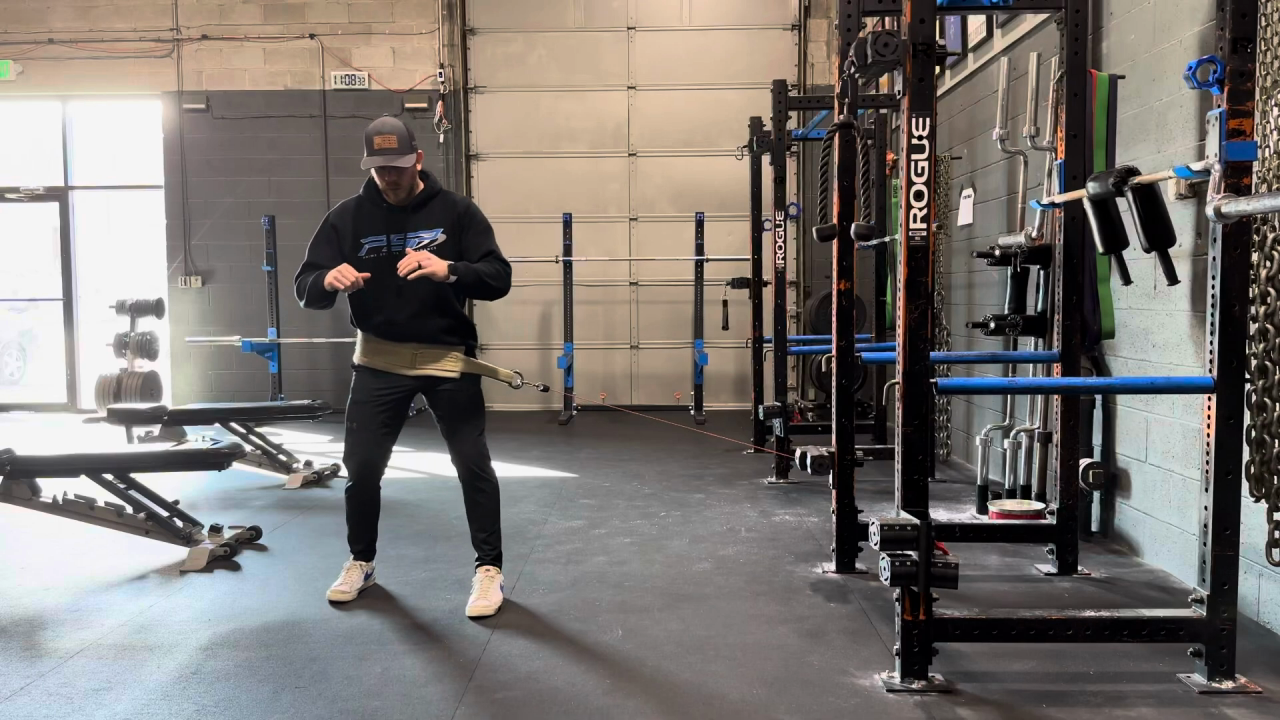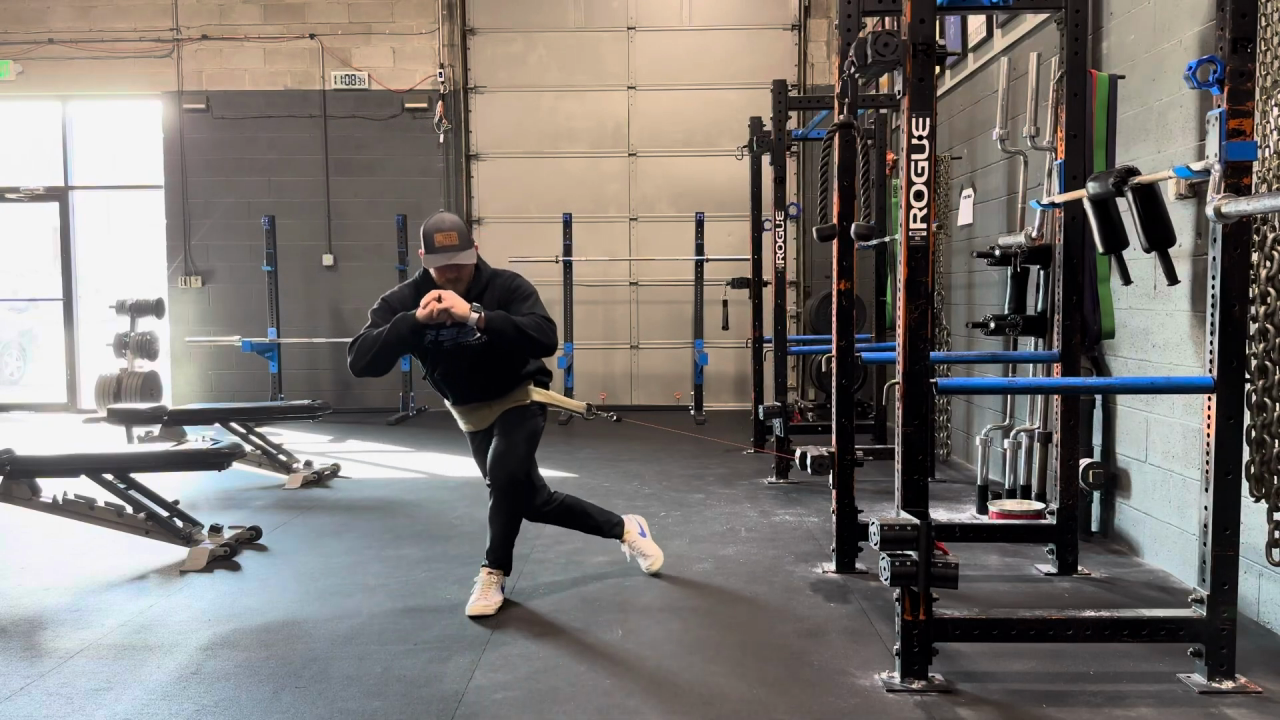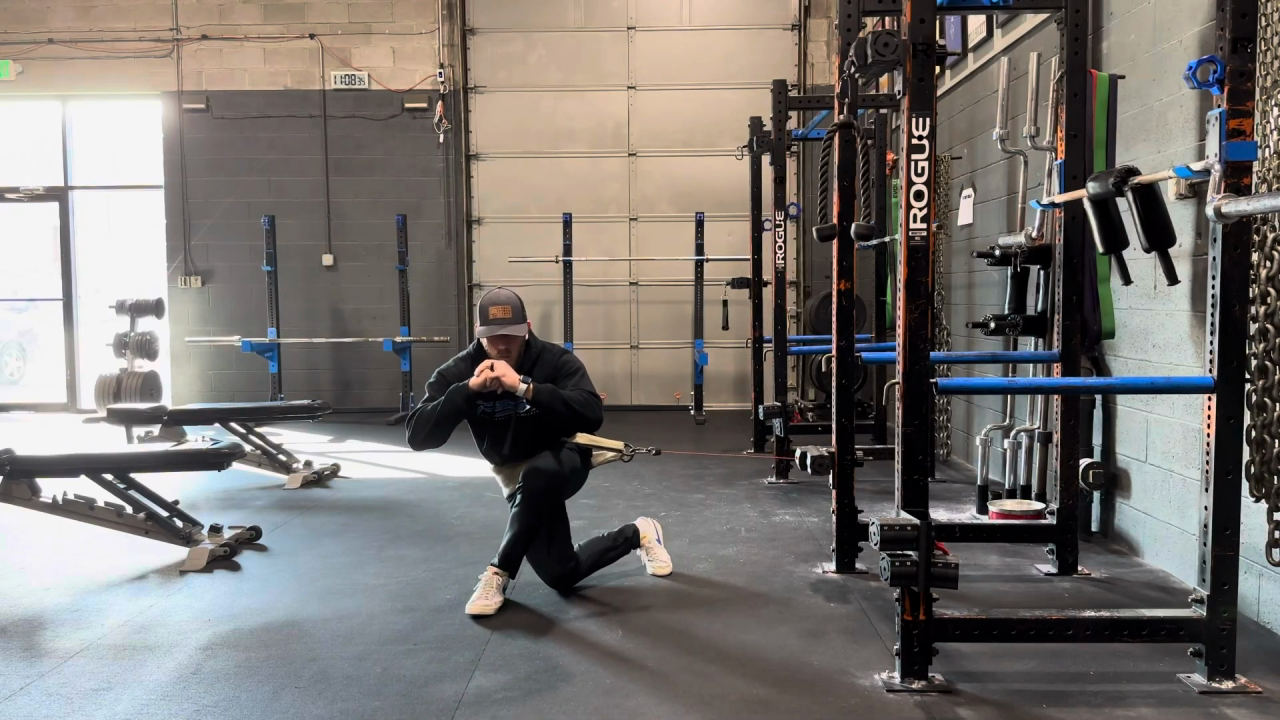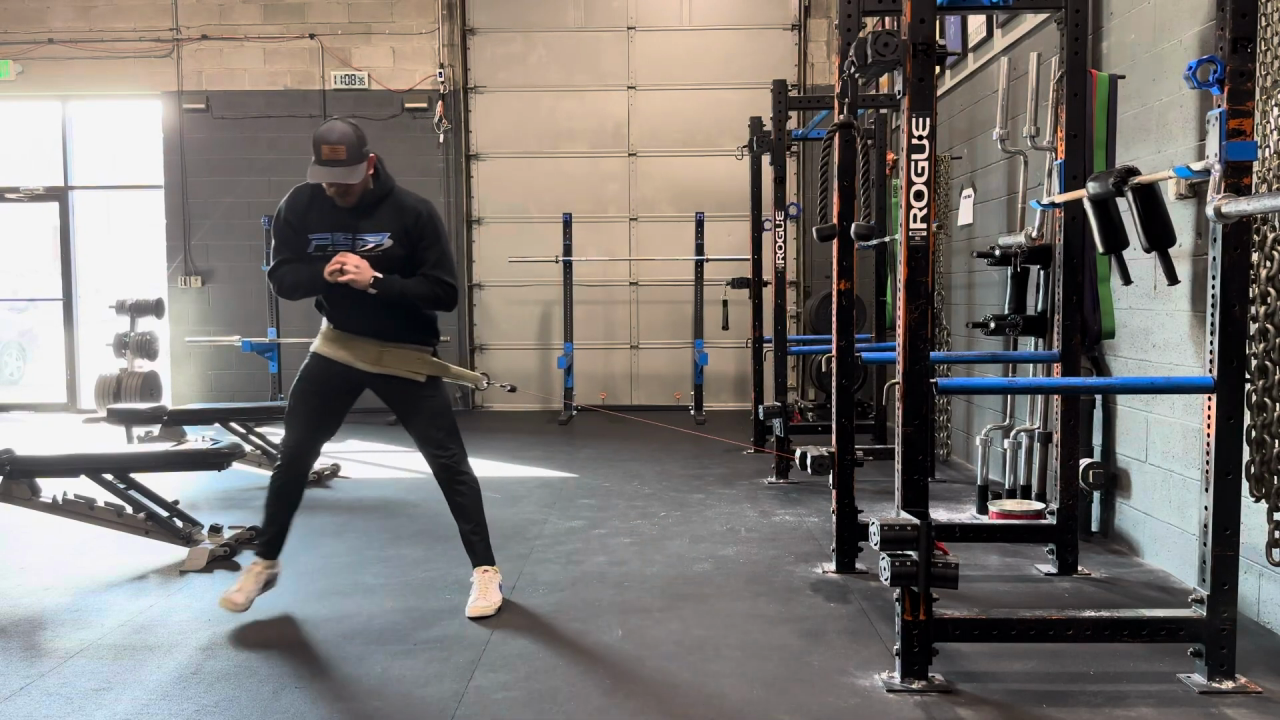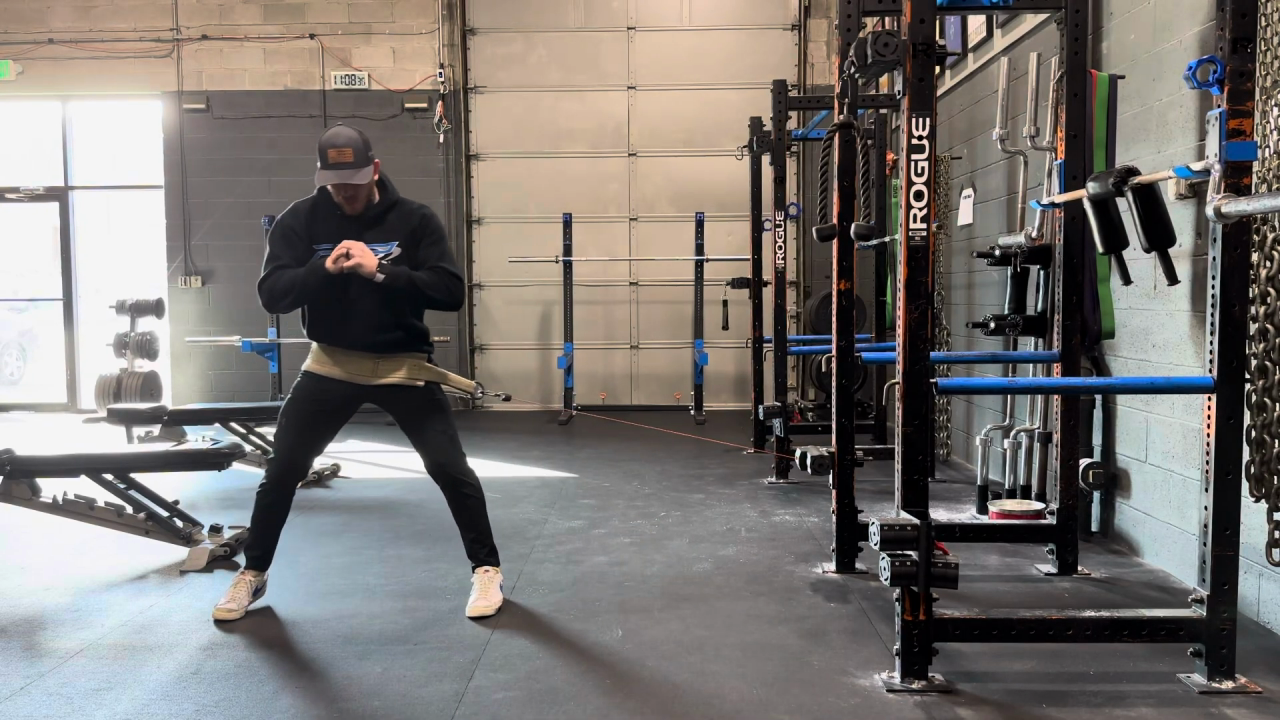
dt=1s
person 1, frame 1
left shoulder: (456, 211)
right shoulder: (348, 217)
left elbow: (499, 279)
right elbow: (306, 291)
left wrist: (448, 270)
right wrist: (327, 279)
right hip: (380, 360)
left knee: (473, 463)
right knee: (361, 467)
left ankle: (489, 571)
right ankle: (361, 562)
person 1, frame 2
left shoulder: (507, 286)
right shoulder: (402, 302)
left elbow: (546, 340)
right elbow: (360, 363)
left wrist: (475, 316)
right wrist: (413, 320)
left hip: (519, 397)
right hip: (472, 413)
left knee: (507, 470)
right knee: (533, 501)
left ankle: (493, 574)
right ankle: (625, 528)
person 1, frame 3
left shoulder: (556, 360)
right shoulder: (457, 373)
left elbow: (591, 416)
right elbow: (418, 437)
left wrist: (523, 387)
right wrist: (468, 390)
left hip: (564, 457)
right hip: (516, 476)
left knee: (538, 478)
right knee: (562, 575)
left ankle: (498, 573)
right ankle: (637, 533)
person 1, frame 4
left shoulder: (413, 212)
right shoulder: (299, 207)
left elbow: (444, 294)
right elbow: (282, 280)
left wrist: (374, 281)
right wrist: (323, 273)
left hip: (404, 353)
right hip: (338, 346)
left knee: (449, 460)
right knee: (294, 456)
left ankle: (485, 570)
right ankle: (264, 563)
person 1, frame 5
left shoulder: (415, 220)
right shoulder: (301, 220)
left elbow: (452, 292)
right elbow: (274, 295)
left wrist: (381, 270)
right wrist: (327, 270)
left hip: (403, 364)
right hip: (331, 362)
left knee: (450, 468)
right knee: (282, 469)
left ankle: (486, 570)
right ankle: (253, 573)
